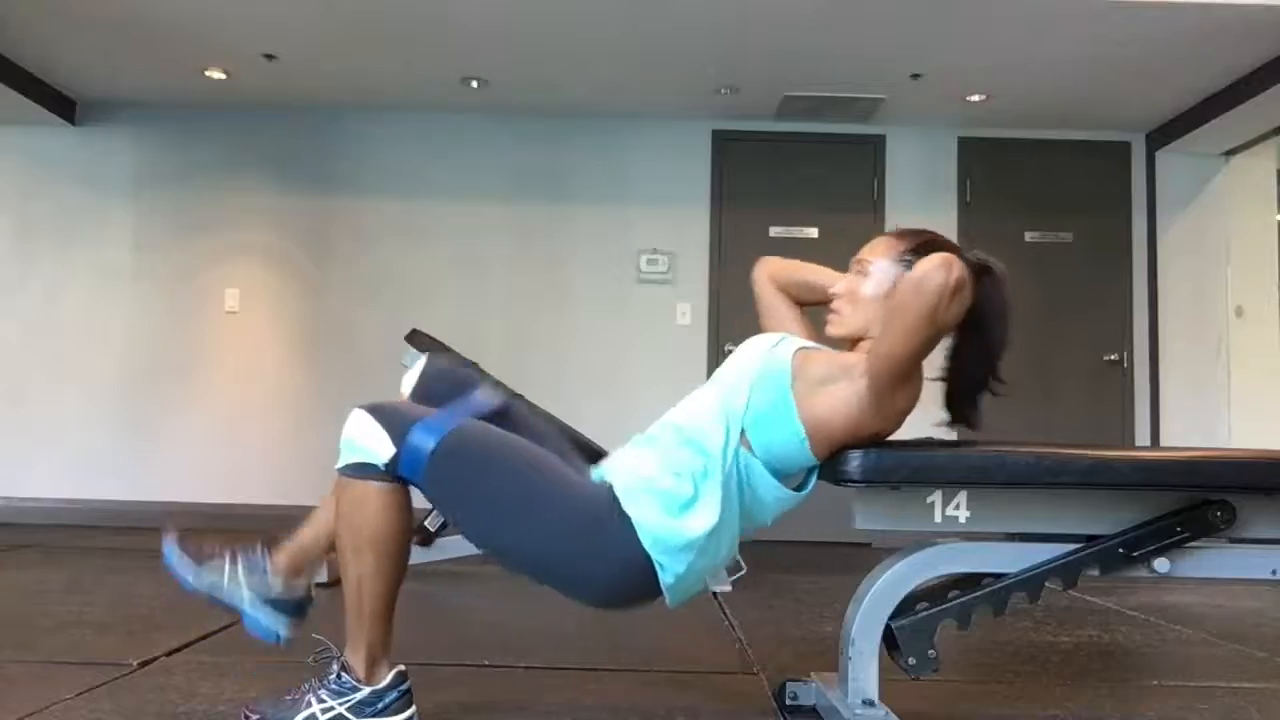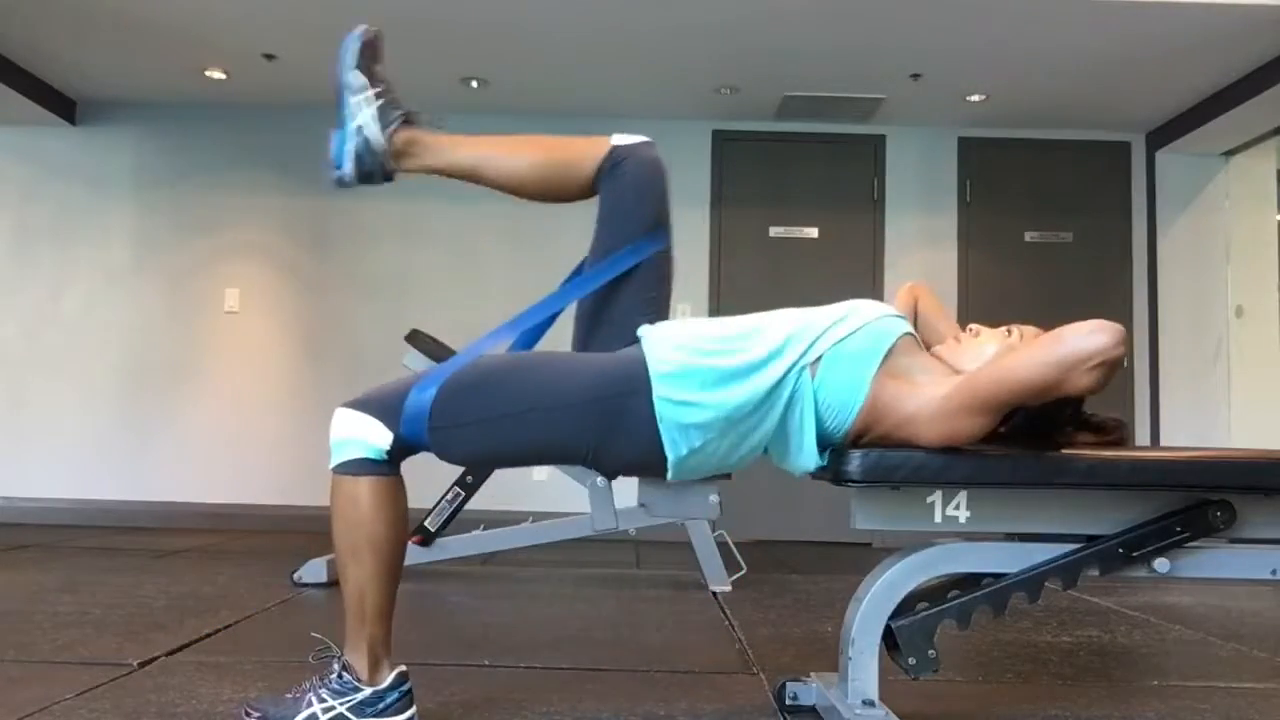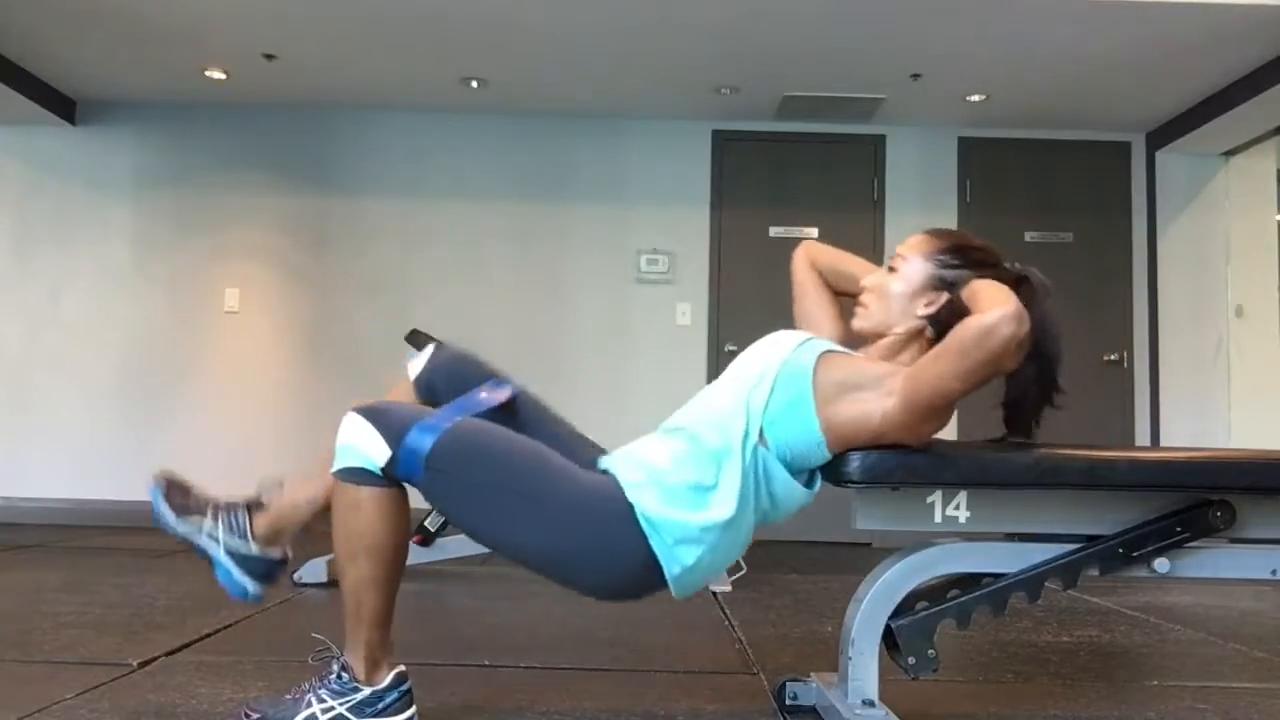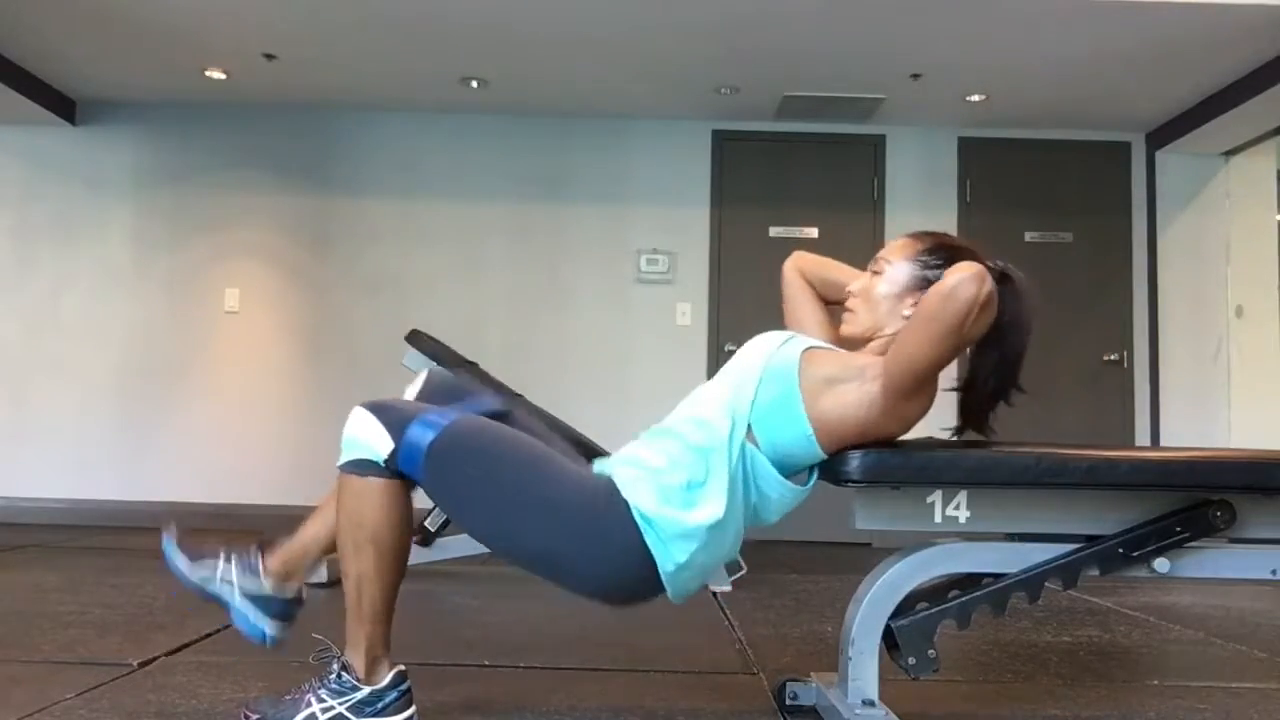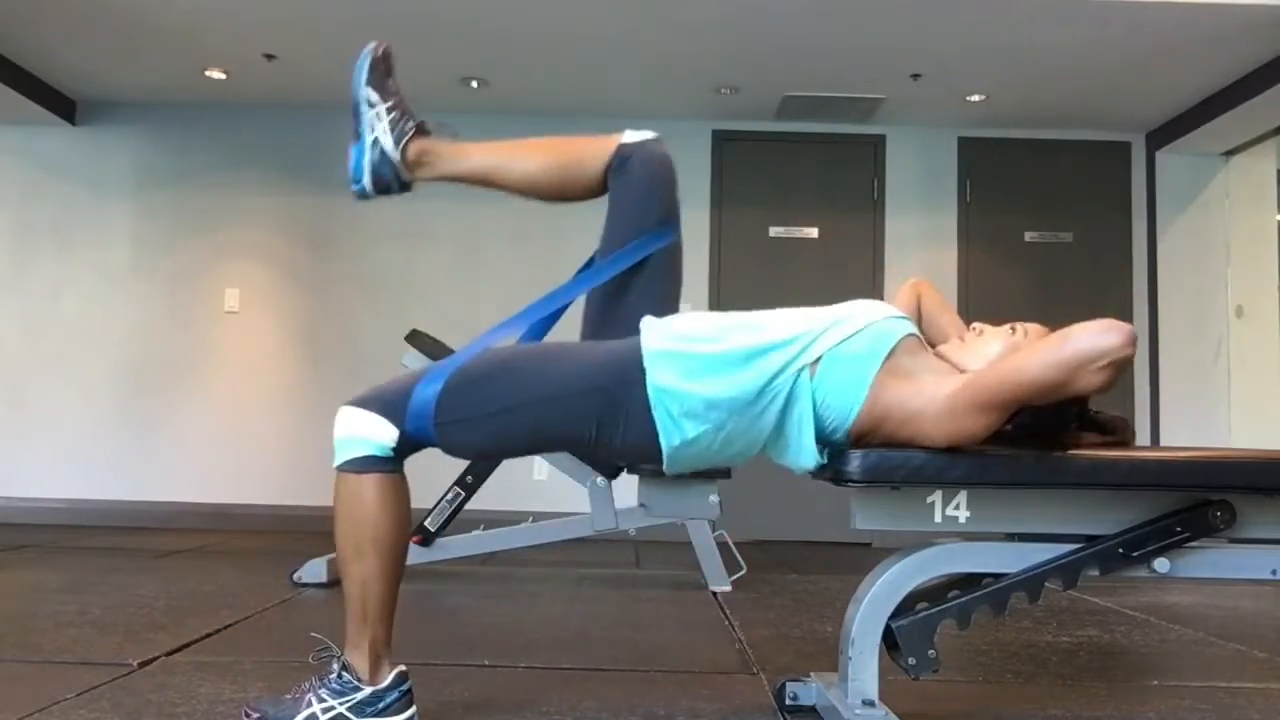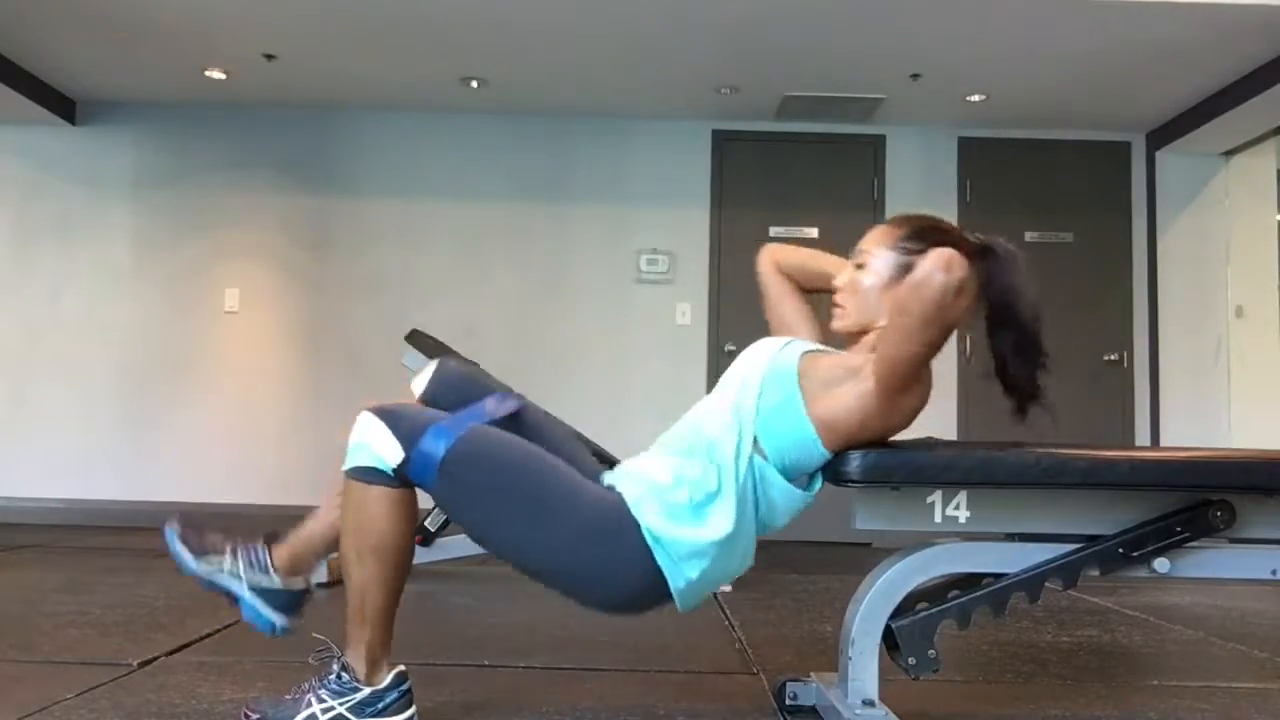
dt=0.7s
person 1, frame 1
left shoulder: (874, 393)
right shoulder: (820, 363)
left elbow: (944, 270)
right elbow: (768, 268)
left wrist: (890, 284)
right wrist: (852, 288)
left hip: (623, 542)
right hip: (610, 492)
left knee: (379, 433)
right knee: (439, 394)
right ankle: (277, 580)
person 1, frame 2
left shoulder: (944, 408)
right shoulder: (920, 367)
left elbow: (1102, 340)
right elbow: (913, 293)
left wrist: (997, 358)
right wrist: (952, 339)
left hip: (640, 404)
right hip: (644, 364)
left knee: (366, 428)
right knee: (632, 163)
right ankle: (396, 144)
person 1, frame 3
left shoulder: (897, 401)
right shoulder: (842, 359)
left elbow: (1006, 325)
right elbow: (808, 254)
left wrist: (975, 280)
right wrist: (895, 279)
left hip: (632, 534)
right hip: (622, 494)
left knee: (372, 434)
right knee: (439, 375)
right ankle: (260, 535)
person 1, frame 4
left shoulder: (885, 390)
right shoulder: (838, 361)
left elbow: (972, 288)
right elbow: (799, 265)
left wrist: (931, 279)
right wrist: (877, 287)
left hip: (628, 533)
right hip: (622, 498)
left knee: (381, 429)
right knee: (439, 394)
right ankle: (274, 578)
person 1, frame 5
left shoulder: (957, 407)
right shoulder: (926, 365)
left elbow: (1110, 339)
right elbow: (918, 287)
left wrist: (995, 348)
right wrist: (962, 332)
left hip: (644, 391)
right hip: (651, 359)
left knee: (369, 426)
right knee: (640, 161)
right ankle: (407, 156)
person 1, frame 6
left shoulder: (884, 387)
right shoulder: (823, 361)
left elbow: (947, 271)
right elbow: (772, 257)
left wrist: (918, 272)
right wrist: (860, 273)
left hip: (635, 546)
right hip: (626, 503)
left knee: (386, 434)
right knee: (443, 393)
right ankle: (280, 569)
